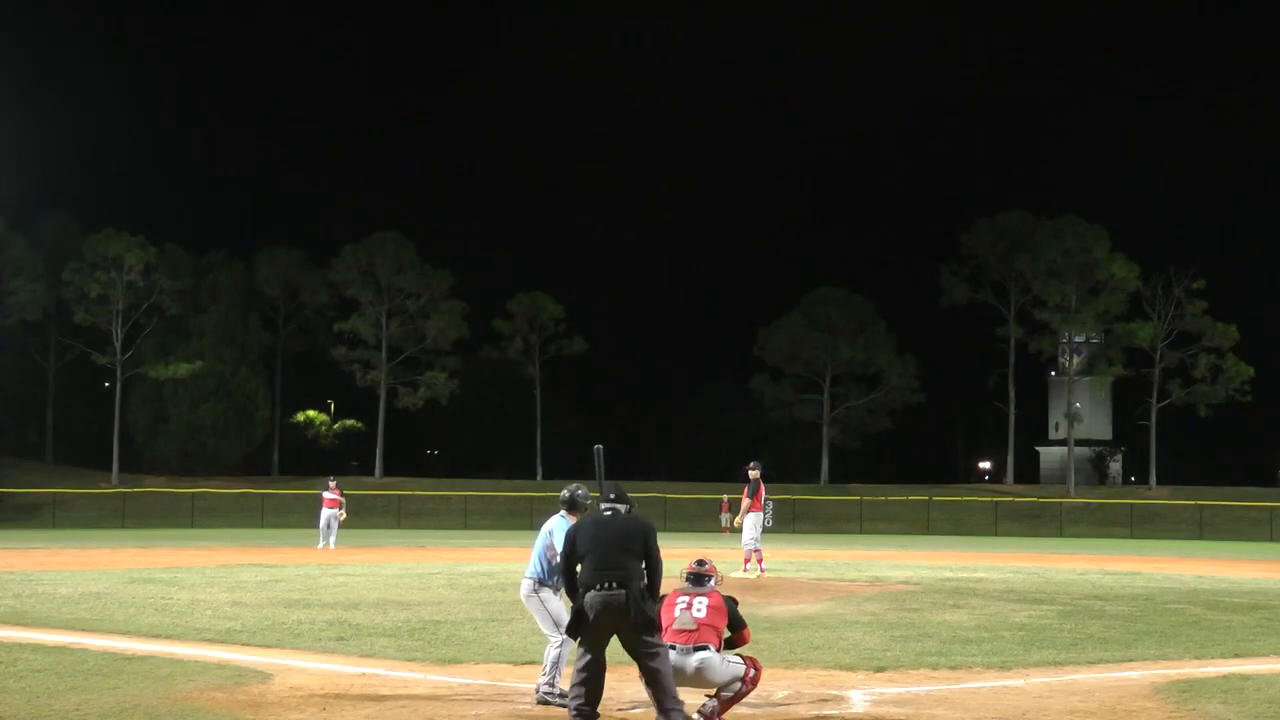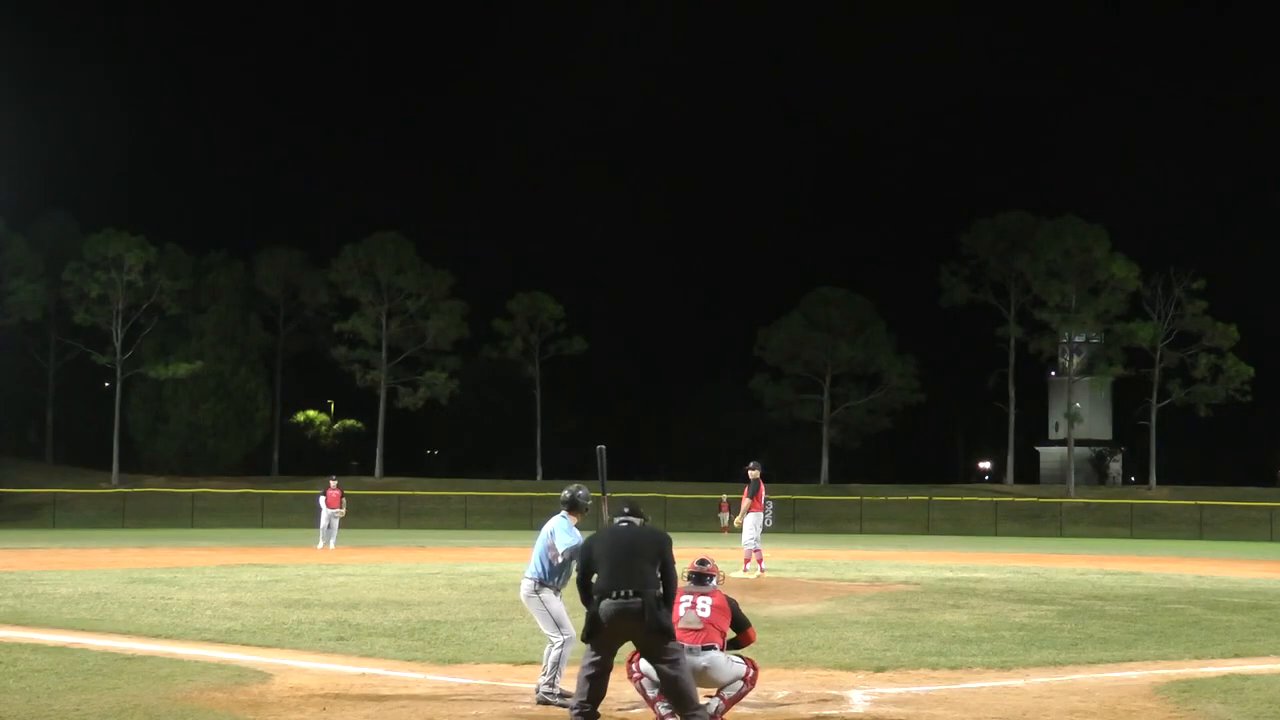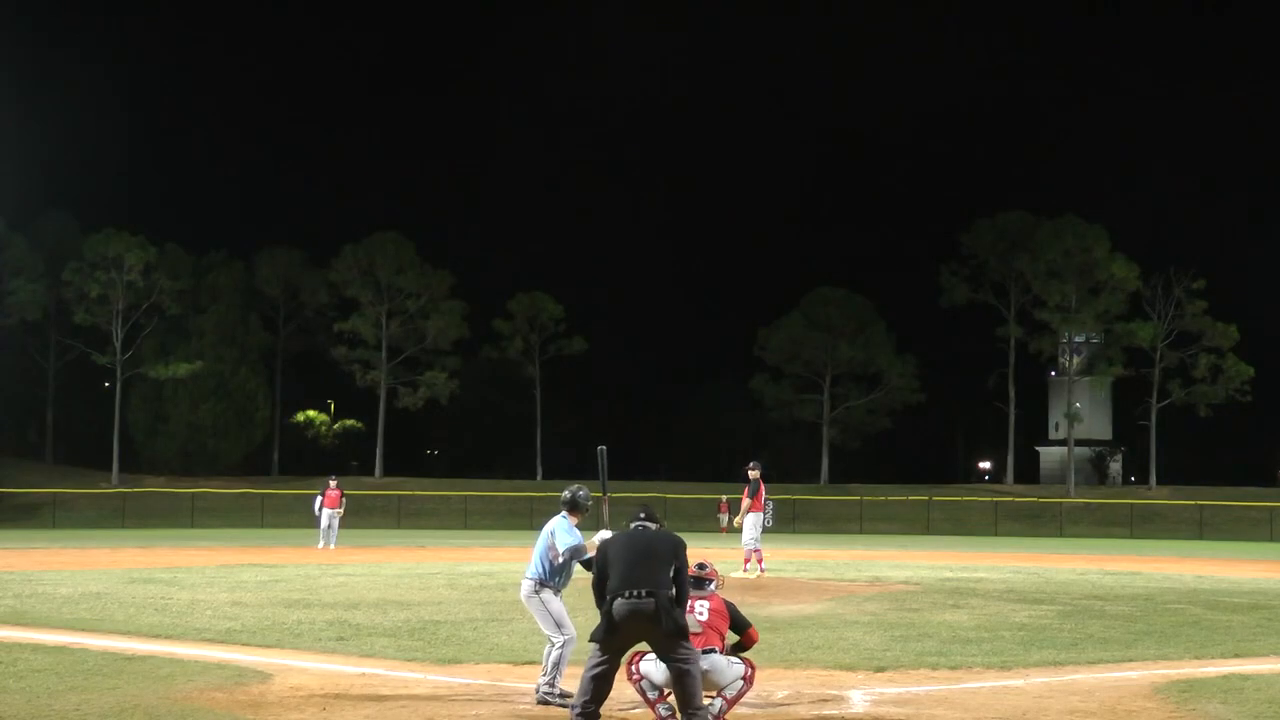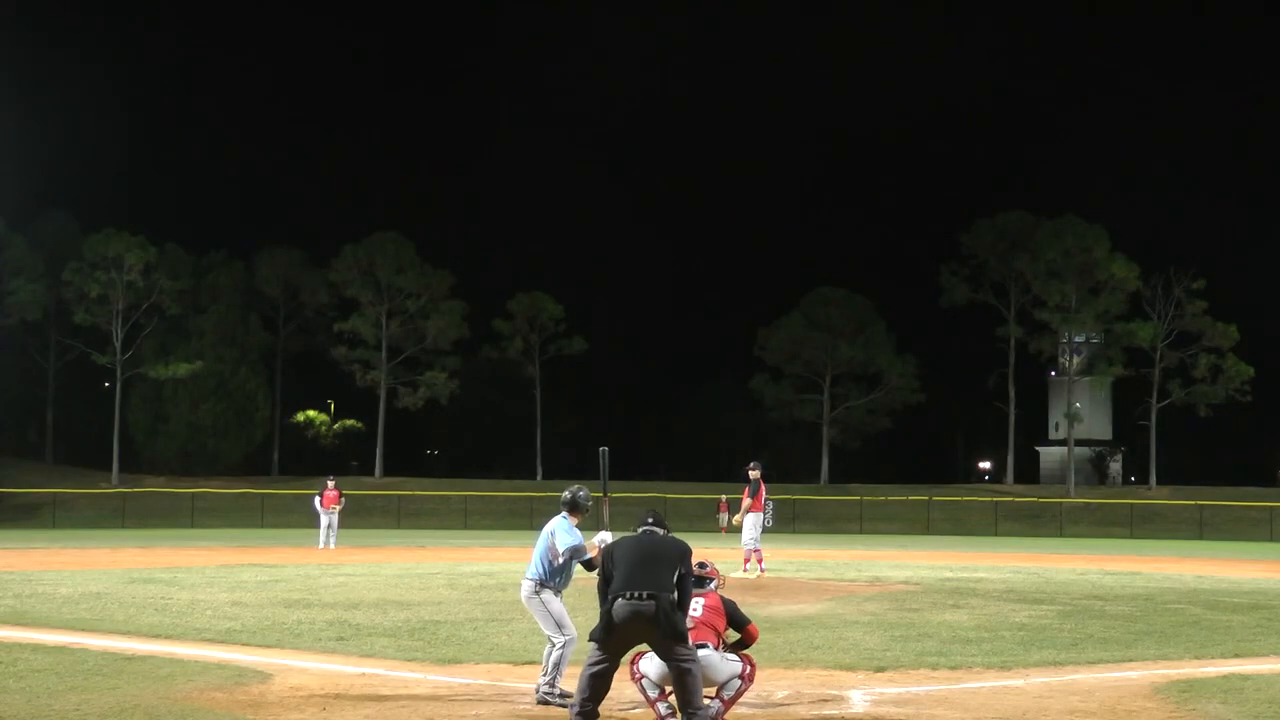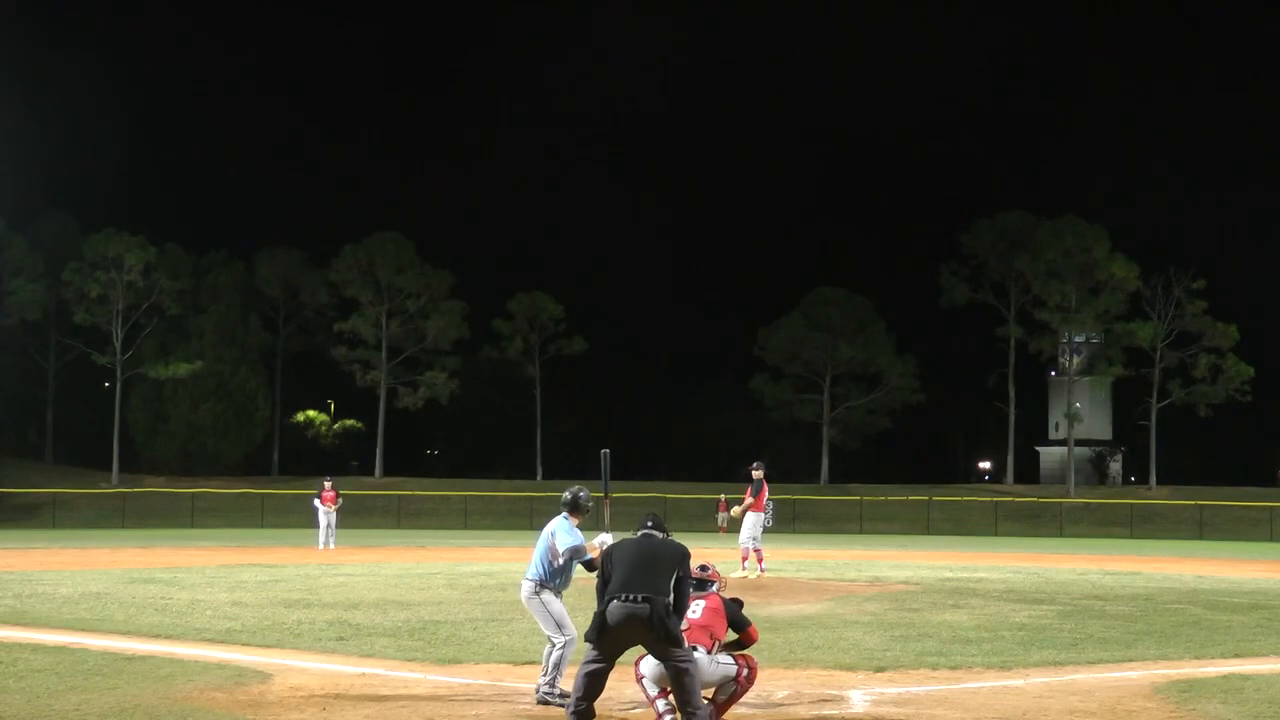
dt=0.2s
person 1, frame 1
left shoulder: (569, 527)
right shoulder: (559, 523)
left hip: (547, 588)
right hip: (537, 588)
left knee: (560, 635)
right knee: (563, 636)
left ankle: (546, 684)
right ankle: (547, 691)
person 1, frame 2
left shoulder: (570, 528)
right shoulder: (560, 524)
right elbow: (570, 553)
left hip: (546, 589)
right hip: (538, 588)
left knee: (558, 636)
right knee: (565, 636)
left ankle: (546, 684)
right ankle: (547, 691)
person 1, frame 3
left shoulder: (571, 529)
right shoulder: (561, 524)
left elbow: (589, 565)
right elbow: (572, 553)
right wrist: (596, 540)
left hip: (547, 589)
right hip: (538, 589)
left knee: (559, 637)
right knee: (566, 636)
left ankle: (546, 685)
right ankle: (547, 692)
person 1, frame 4
left shoulder: (573, 530)
right shoulder: (561, 524)
left elbow: (590, 565)
right elbow: (572, 552)
left wrist: (603, 549)
right wrist: (596, 541)
left hip: (547, 590)
right hip: (538, 589)
left knee: (558, 637)
right knee: (567, 637)
left ankle: (546, 685)
right ankle: (548, 691)
person 1, frame 5
left shoulder: (574, 531)
right shoulder: (561, 525)
left elbow: (591, 566)
right elbow: (571, 553)
left wrist: (604, 550)
right wrist: (597, 542)
left hip: (547, 591)
right hip: (538, 590)
left knee: (558, 637)
right knee: (567, 637)
left ankle: (546, 685)
right ankle: (547, 692)
person 2, frame 1
left shoulder: (578, 529)
right shoulder: (643, 526)
left elbow: (567, 569)
right elbow: (654, 567)
left wrist: (579, 601)
right wrist: (651, 601)
left hip: (593, 600)
right hip: (632, 599)
left knee: (588, 660)
right knee: (654, 657)
person 2, frame 2
left shoulder: (594, 540)
right shoulder: (658, 537)
left elbow: (583, 581)
right elbow: (670, 578)
left wrist: (594, 610)
right wrist: (665, 612)
left hip: (608, 607)
right hip: (646, 607)
left knee: (594, 663)
right knee: (672, 663)
person 2, frame 3
left shoulder: (609, 544)
right shoulder: (673, 541)
left elbow: (598, 584)
right elbow: (682, 583)
left wrist: (607, 614)
right wrist: (676, 616)
left hip: (620, 607)
right hip: (659, 608)
left knee: (600, 663)
right knee: (684, 661)
person 2, frame 4
left shoulder: (614, 547)
right shoulder: (679, 547)
left elbow: (603, 588)
right elbow: (685, 590)
left wrist: (609, 617)
right wrist: (677, 621)
left hip: (620, 609)
right hip: (659, 610)
left knee: (599, 663)
right knee: (685, 662)
person 2, frame 5
left shoulder: (614, 549)
right shoulder: (678, 551)
left elbow: (601, 590)
right elbow: (682, 594)
left wrist: (606, 621)
right wrist: (673, 624)
left hip: (616, 611)
right hip: (654, 612)
left knee: (594, 663)
right knee: (682, 663)
